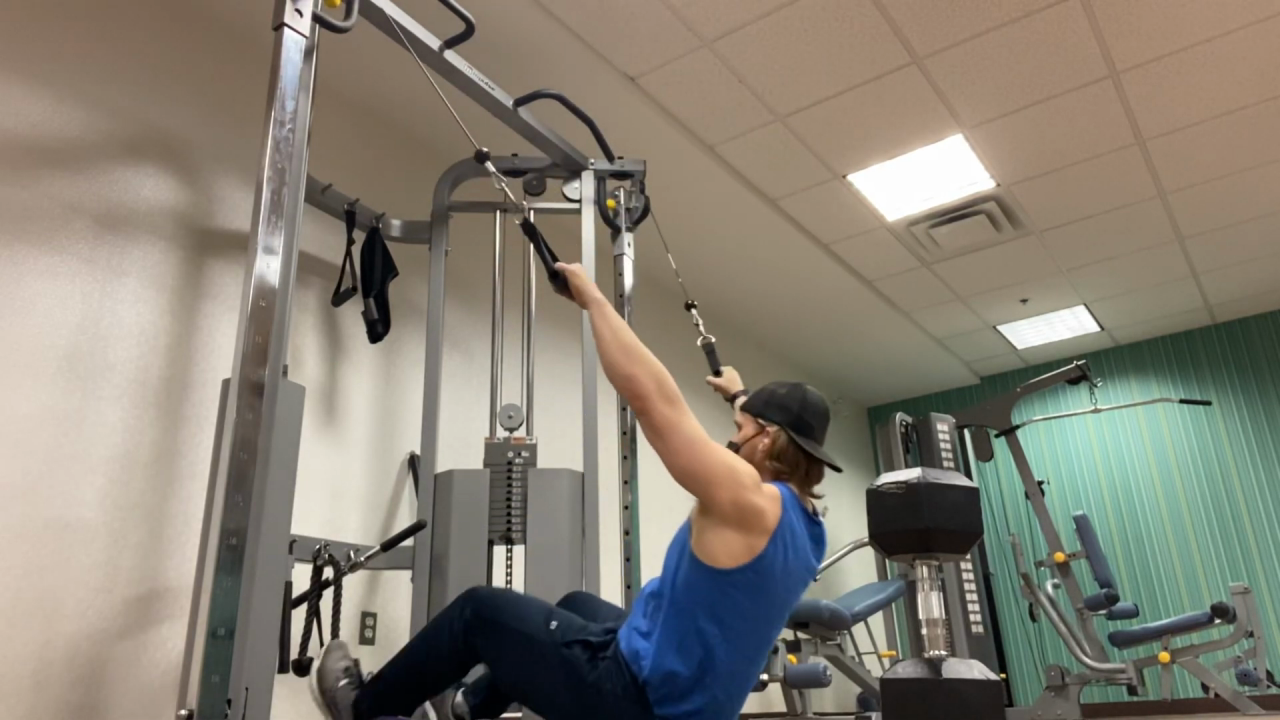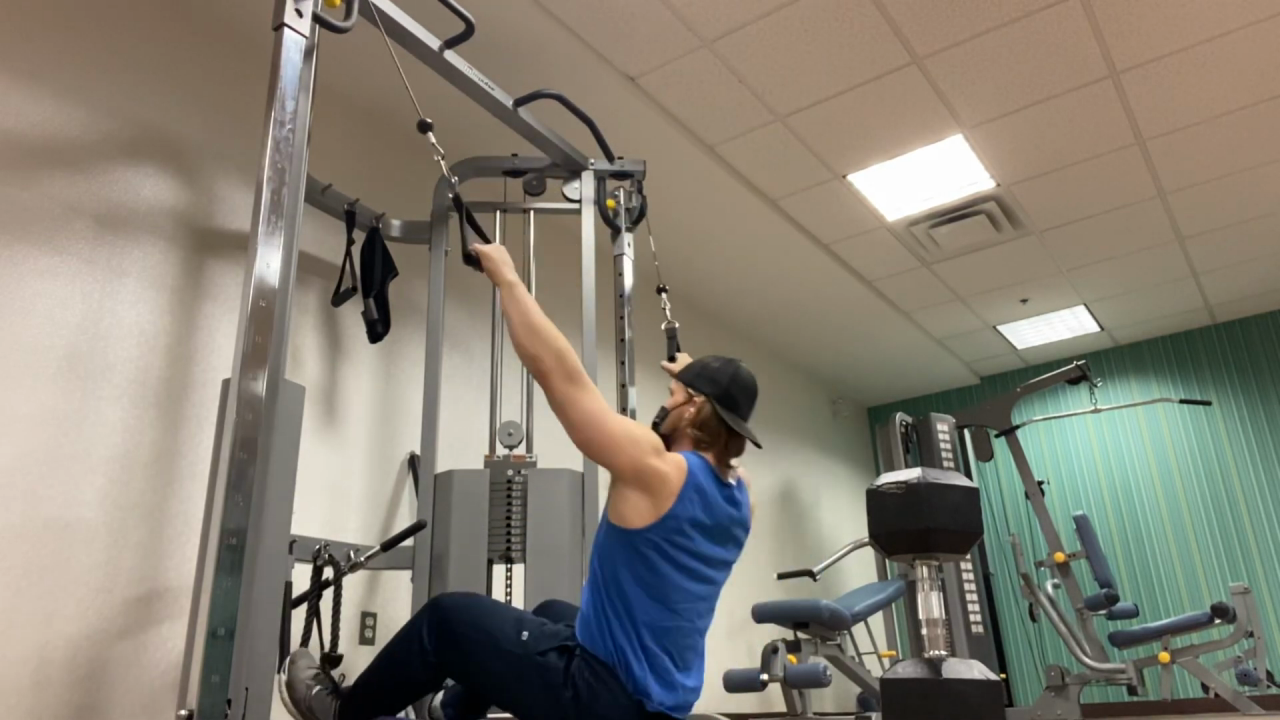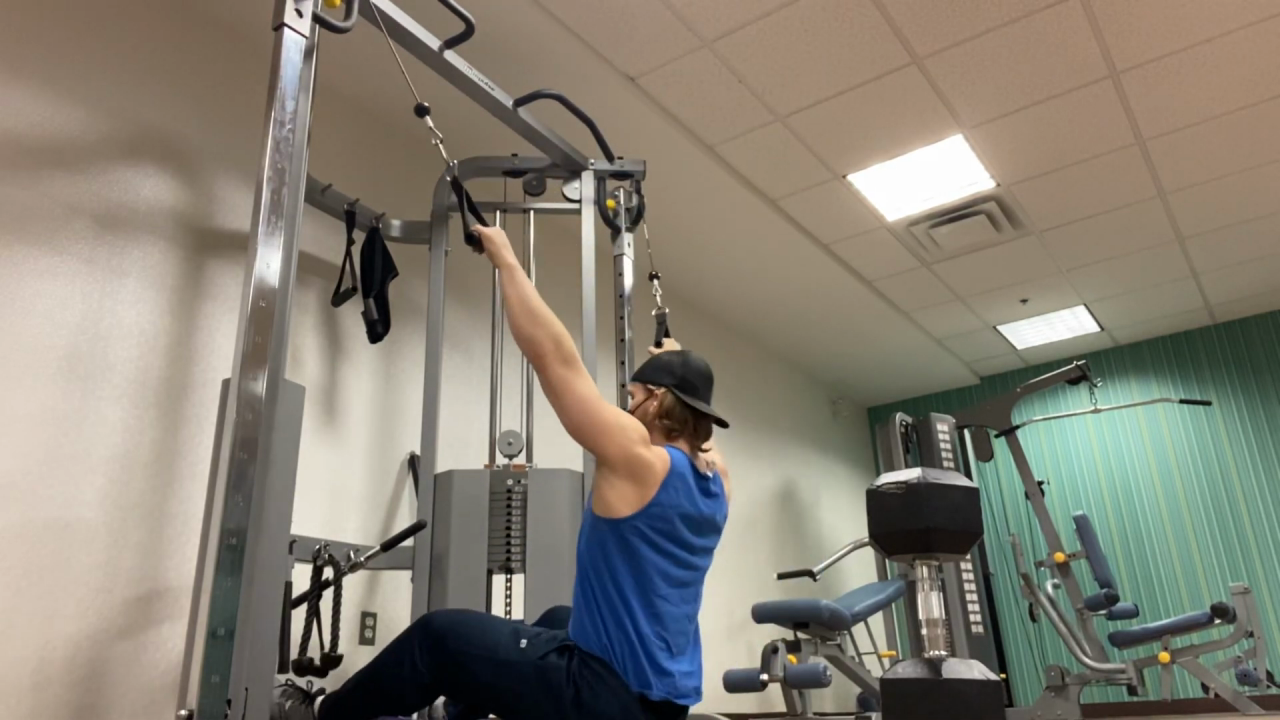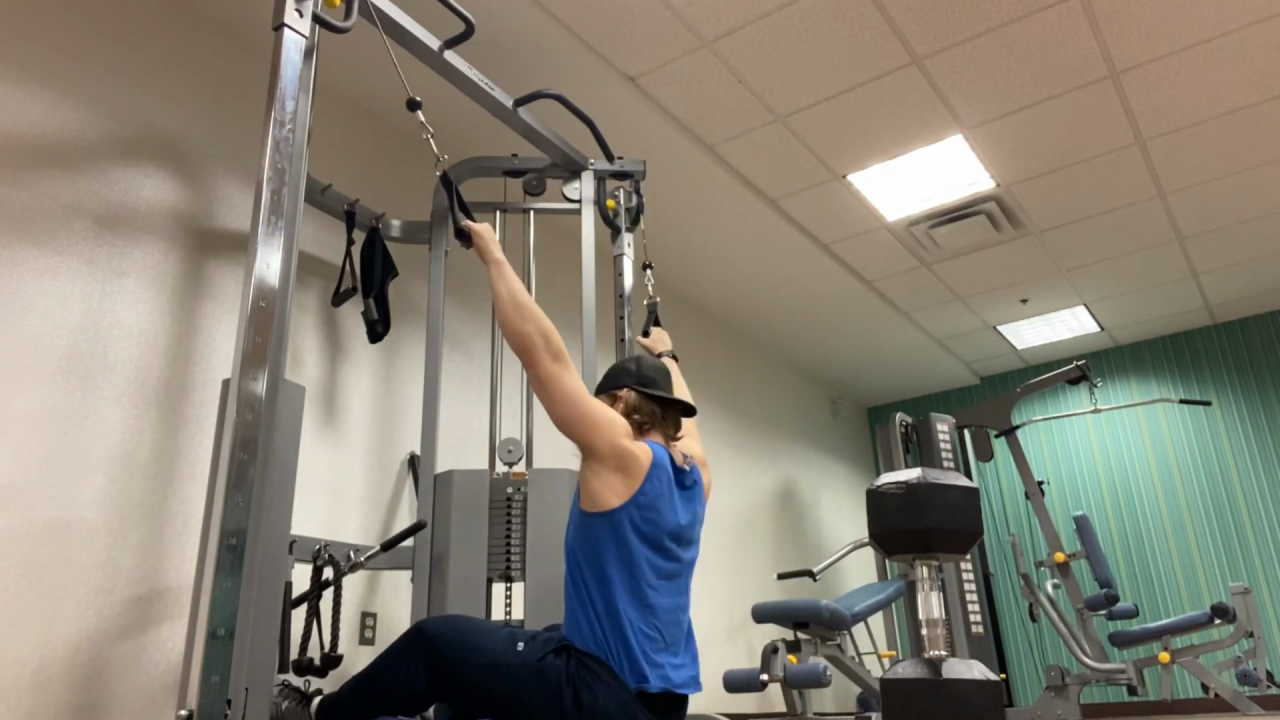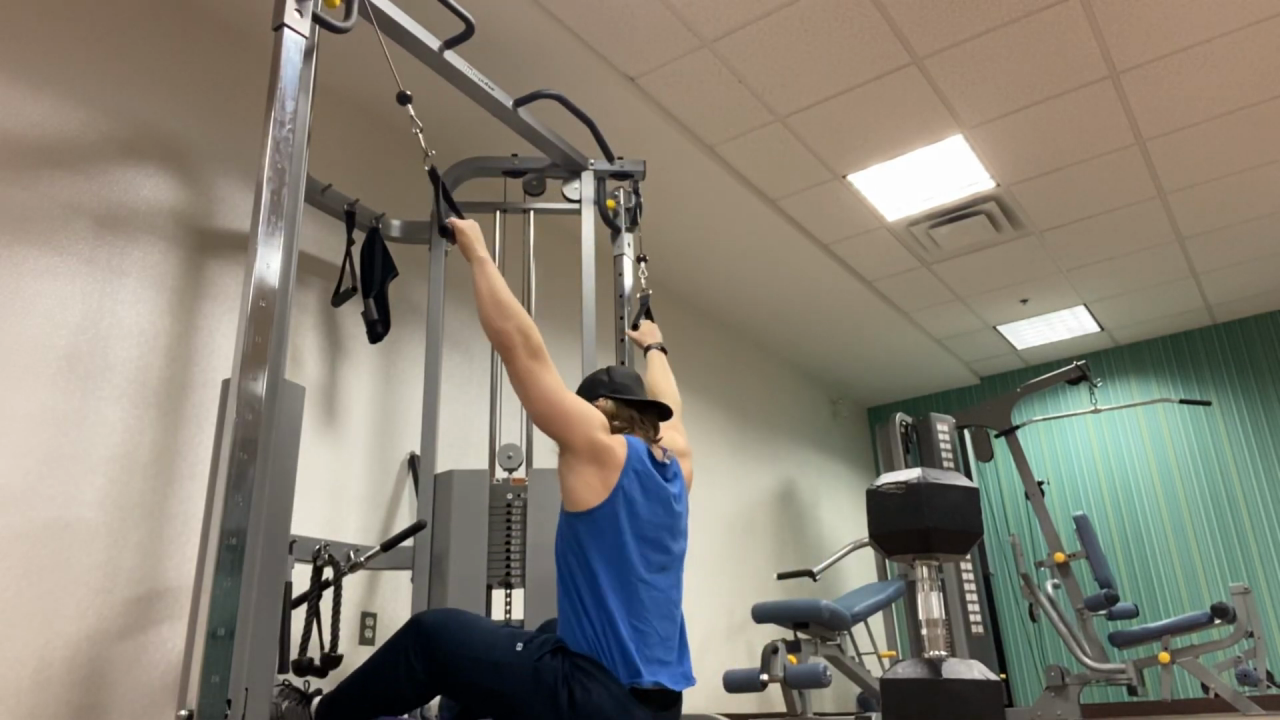
dt=0.4s
person 1, frame 1
left shoulder: (748, 502)
right shoulder: (804, 524)
left elbow: (652, 396)
right elbow: (773, 436)
left wrist: (592, 297)
right wrist: (738, 394)
left knee: (483, 610)
right knee: (580, 608)
person 1, frame 2
left shoulder: (655, 469)
right shoulder: (735, 493)
left elbow: (557, 372)
right elbow: (715, 415)
left wrist: (506, 277)
right wrist: (690, 373)
left knee: (449, 617)
right knee: (554, 615)
person 1, frame 3
left shoulder: (638, 459)
right shoulder: (714, 480)
left elbow: (554, 357)
right elbow: (693, 414)
left wrist: (505, 259)
right wrist: (675, 360)
left knee: (441, 635)
right knee: (558, 625)
person 1, frame 4
left shoulder: (621, 453)
right shoulder: (692, 467)
left elbow: (541, 351)
right elbow: (679, 409)
left wrist: (494, 256)
right wrist: (664, 355)
left knee: (437, 640)
right knee: (551, 642)
person 1, frame 5
left shoulder: (602, 451)
right shoulder: (673, 462)
left elbow: (521, 348)
right elbow: (666, 407)
left wrist: (477, 253)
right wrist: (653, 348)
left knee: (434, 635)
right knee: (551, 636)
